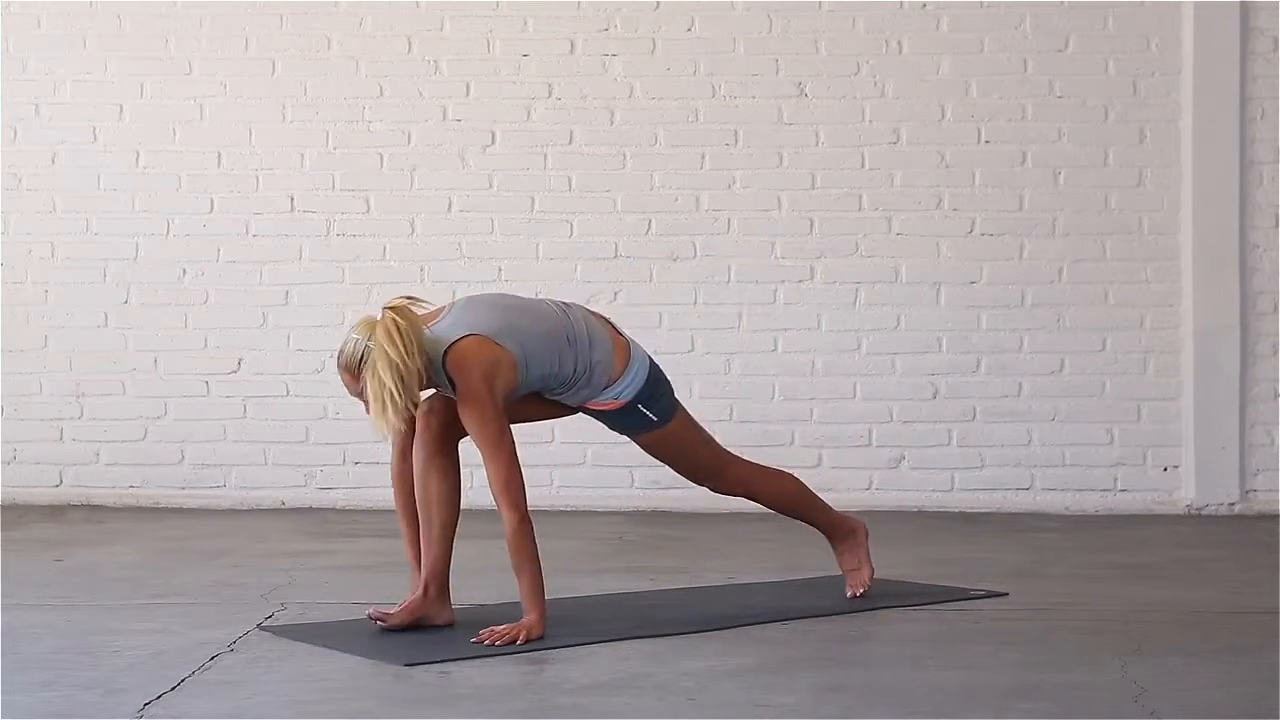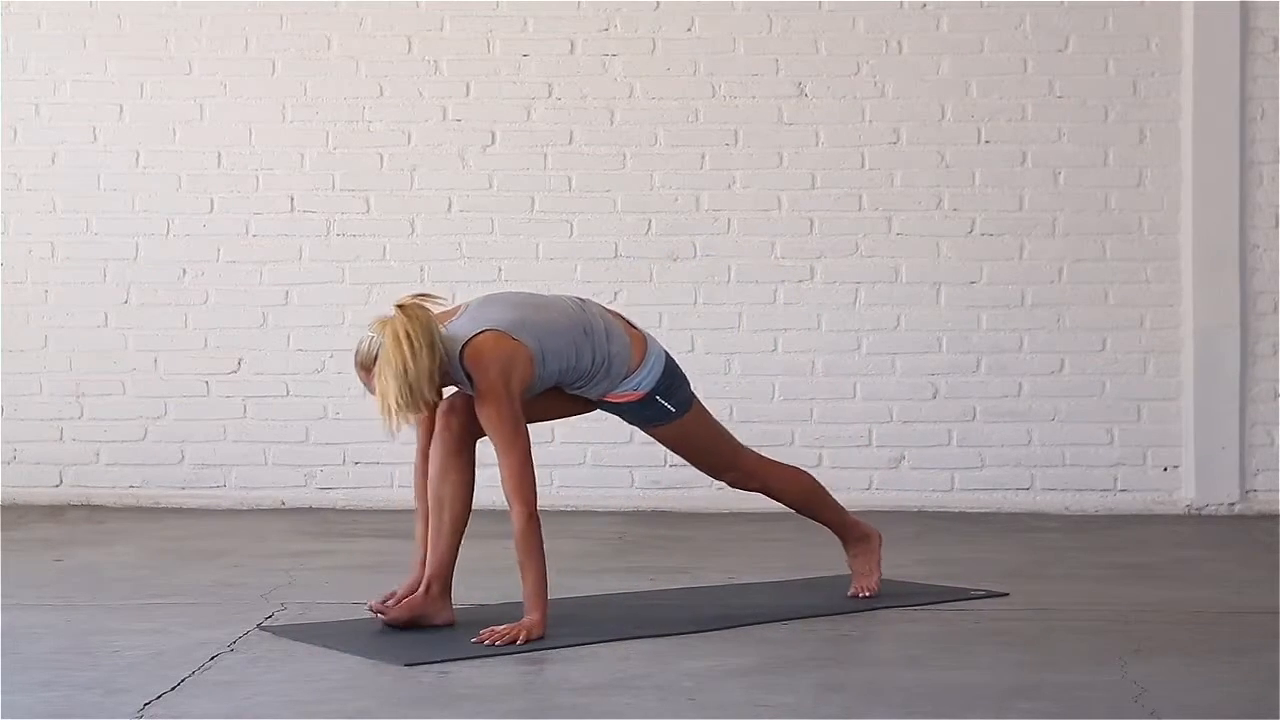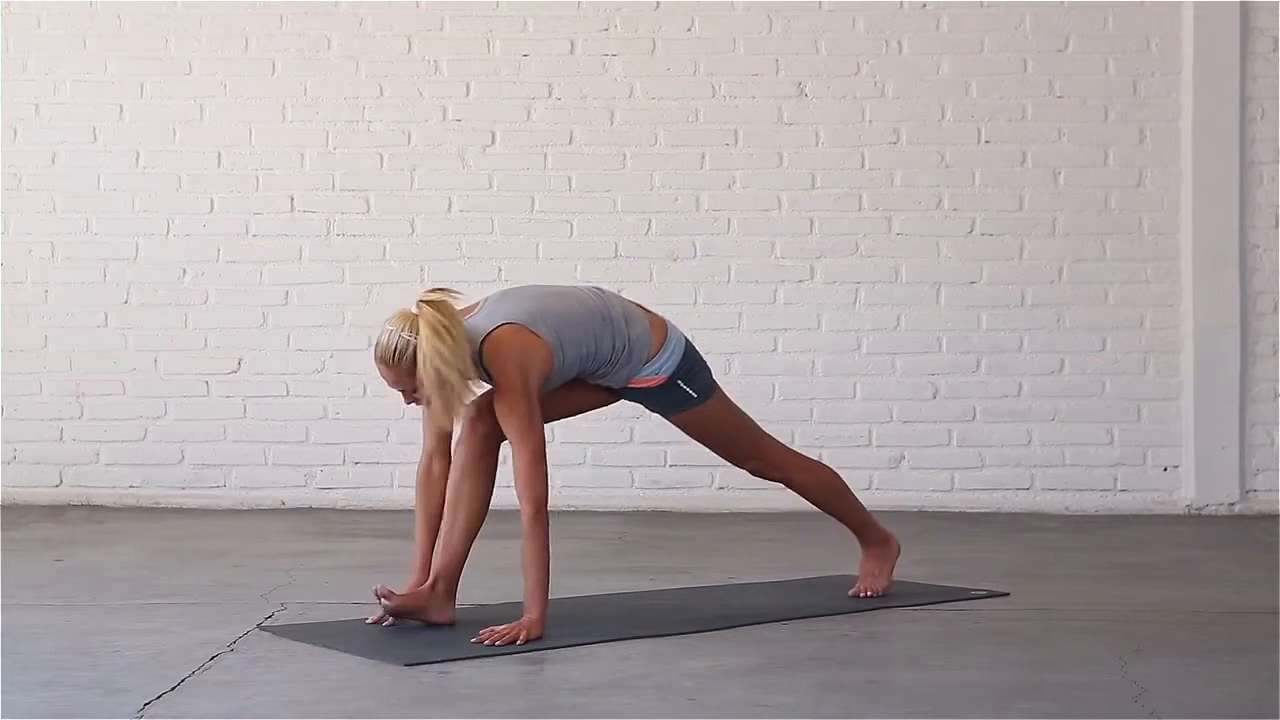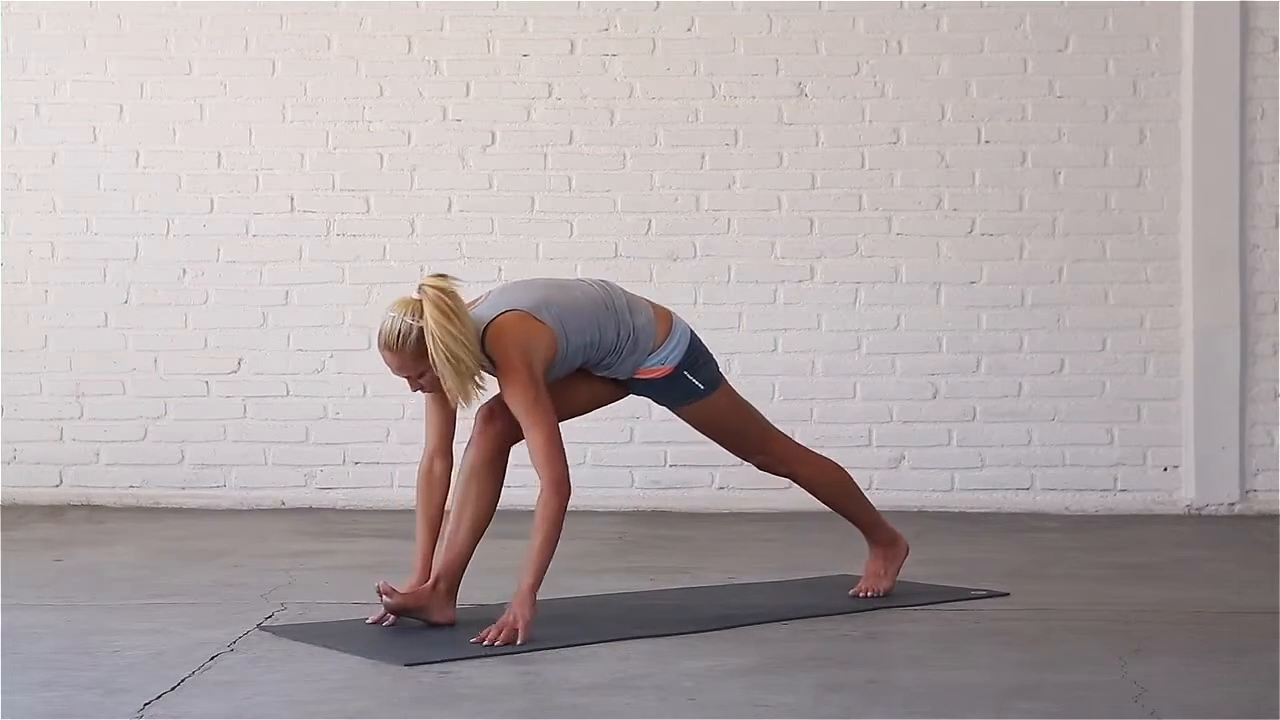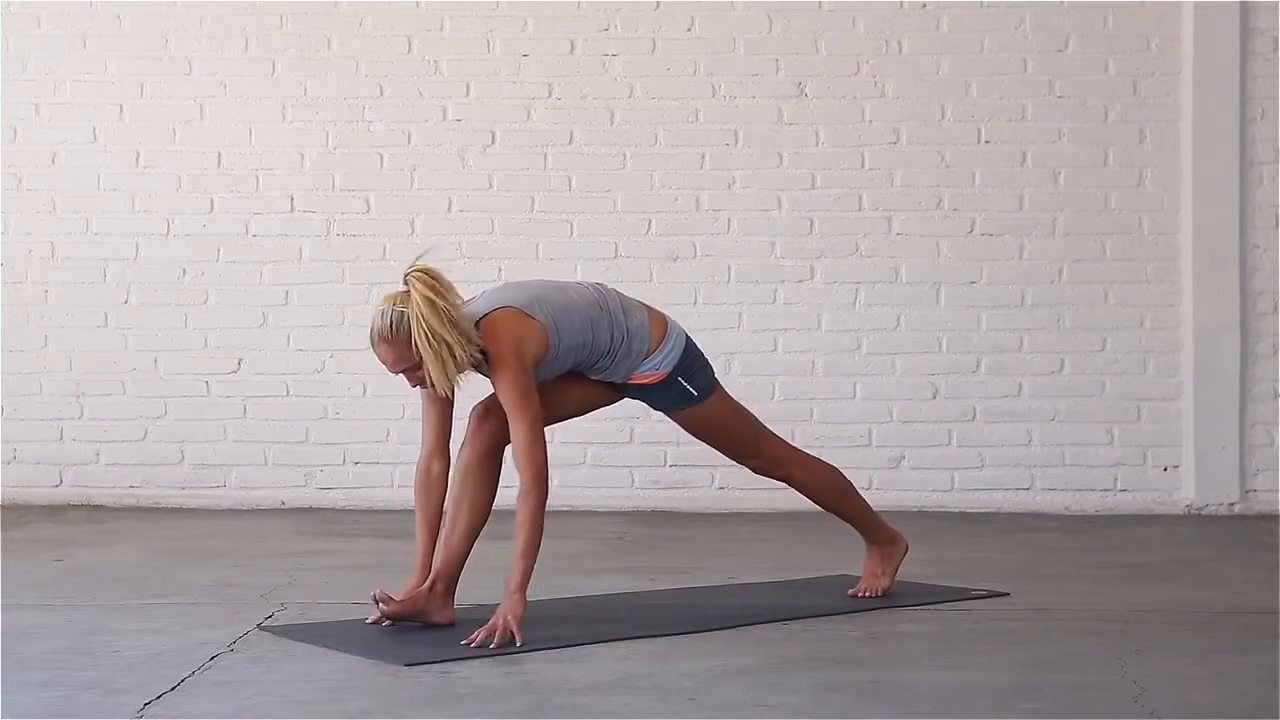
dt=0.2s
person 1, frame 1
left shoulder: (470, 372)
right shoulder: (406, 343)
left elbow: (512, 508)
right elbow: (404, 454)
left wrist: (534, 616)
right wrist: (416, 563)
left hip: (613, 378)
right hip: (564, 359)
left knee: (723, 475)
right knee: (432, 423)
left ankle: (842, 532)
right ankle: (433, 596)
person 1, frame 2
left shoulder: (487, 366)
right shoulder: (423, 342)
left elbow: (523, 505)
right elbow: (427, 454)
left wrist: (535, 615)
right wrist: (420, 574)
left hip: (631, 372)
right hip: (577, 362)
left knee: (739, 470)
right knee: (452, 424)
left ankle: (858, 537)
right ankle: (435, 594)
person 1, frame 3
left shoulder: (507, 361)
right shoulder: (439, 343)
left elbow: (534, 501)
right elbow: (434, 460)
left wrist: (534, 614)
right wrist: (420, 574)
left hip: (651, 358)
right hip: (597, 357)
left knee: (762, 459)
right knee: (479, 425)
left ankle: (877, 541)
right ankle: (440, 593)
person 1, frame 4
left shoulder: (509, 348)
right shoulder: (444, 340)
left elbow: (557, 484)
right elbow: (435, 459)
left wrist: (525, 597)
right wrist: (421, 573)
left hip: (656, 349)
right hip: (601, 355)
left knee: (771, 452)
right knee: (491, 427)
left ankle: (885, 541)
right ankle: (440, 593)
person 1, frame 5
left shoulder: (502, 343)
right shoulder: (439, 338)
left elbow: (534, 479)
right elbow: (433, 460)
left wrist: (515, 594)
right wrist: (420, 573)
left hip: (651, 354)
right hip: (595, 361)
left knee: (768, 456)
right knee: (484, 427)
left ankle: (883, 540)
right ankle: (438, 594)
